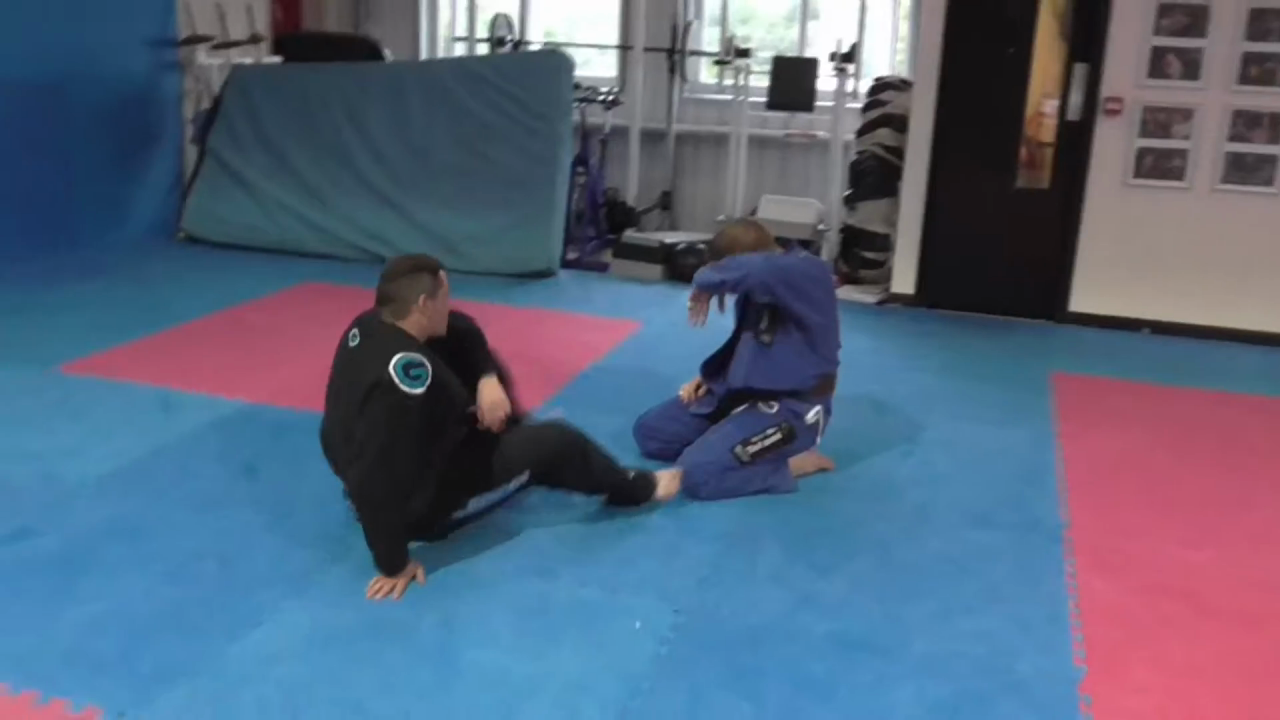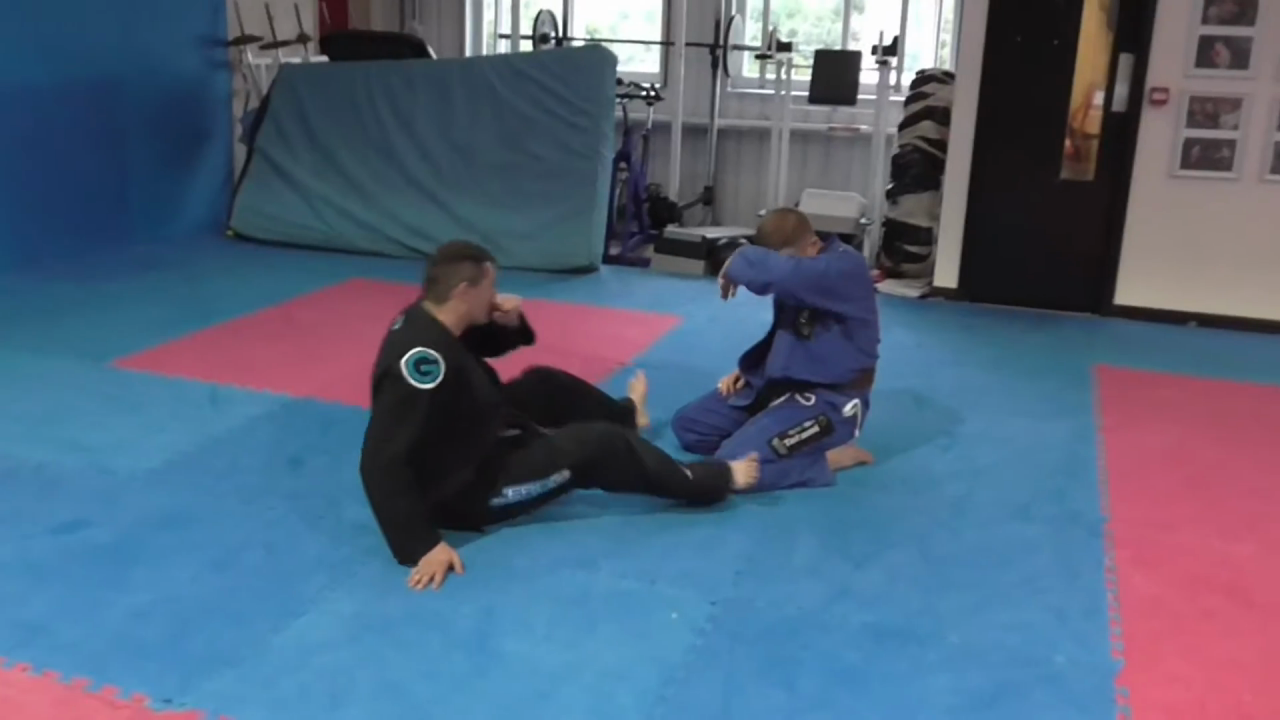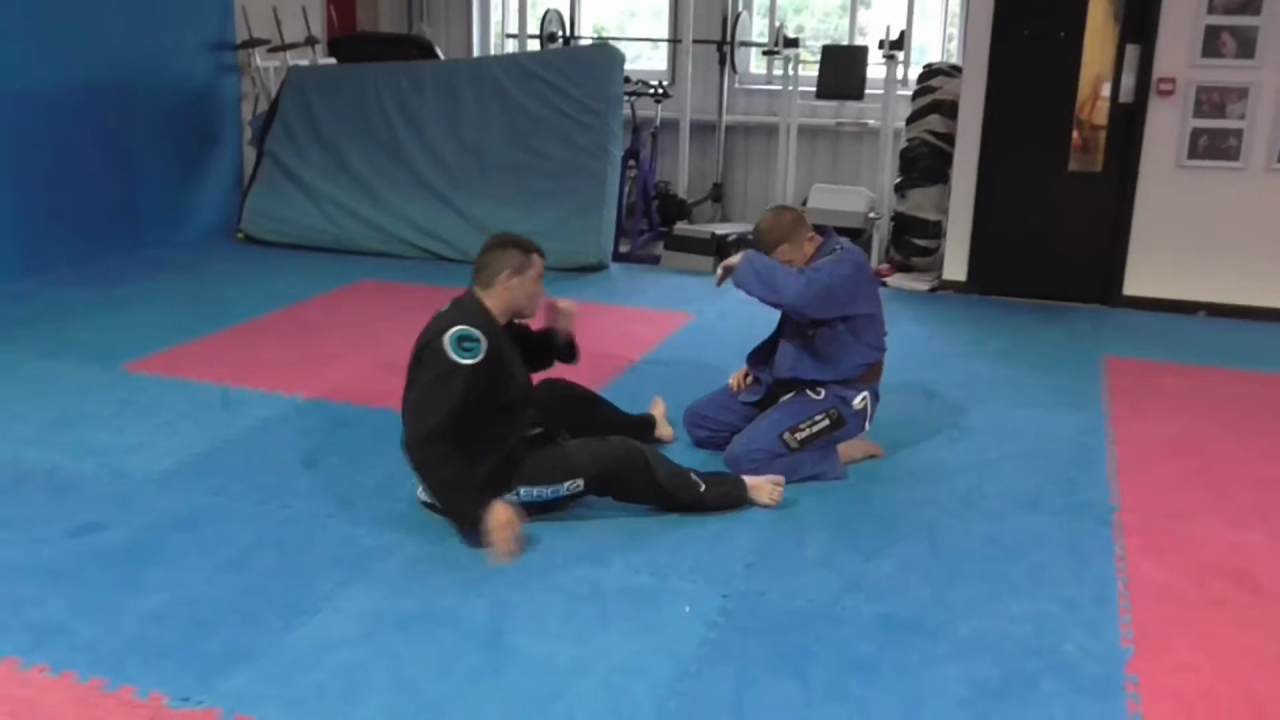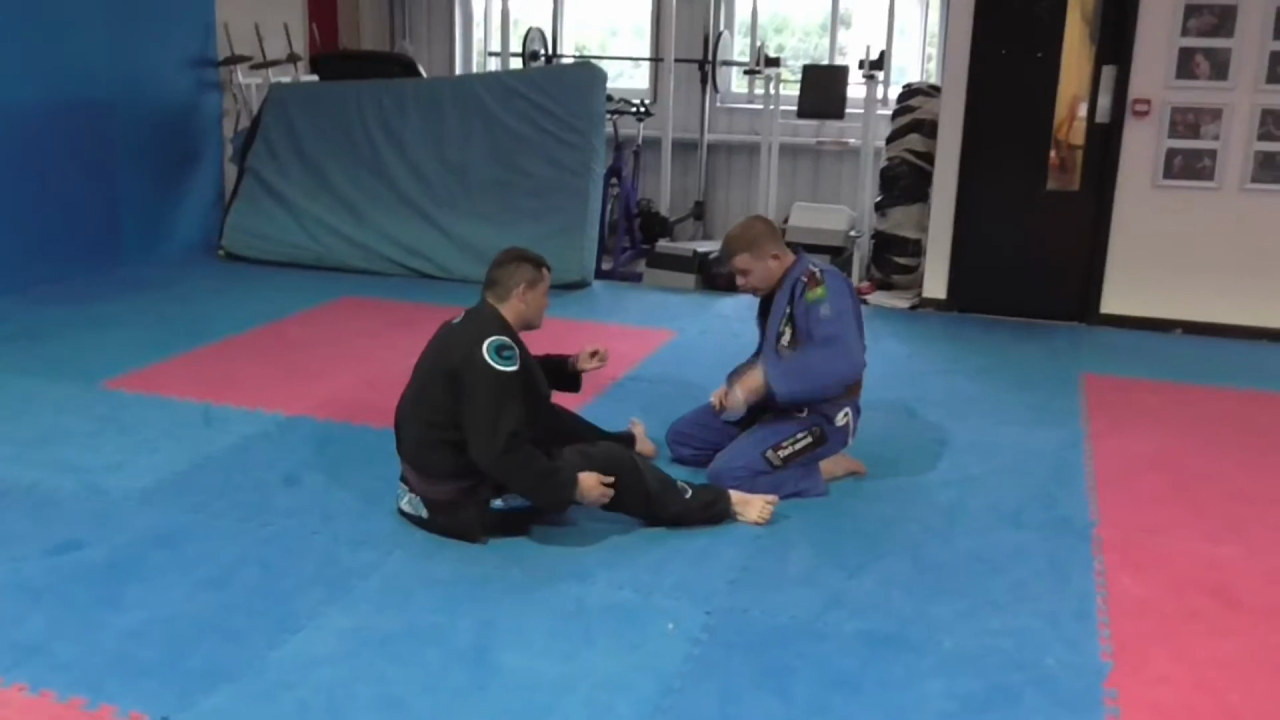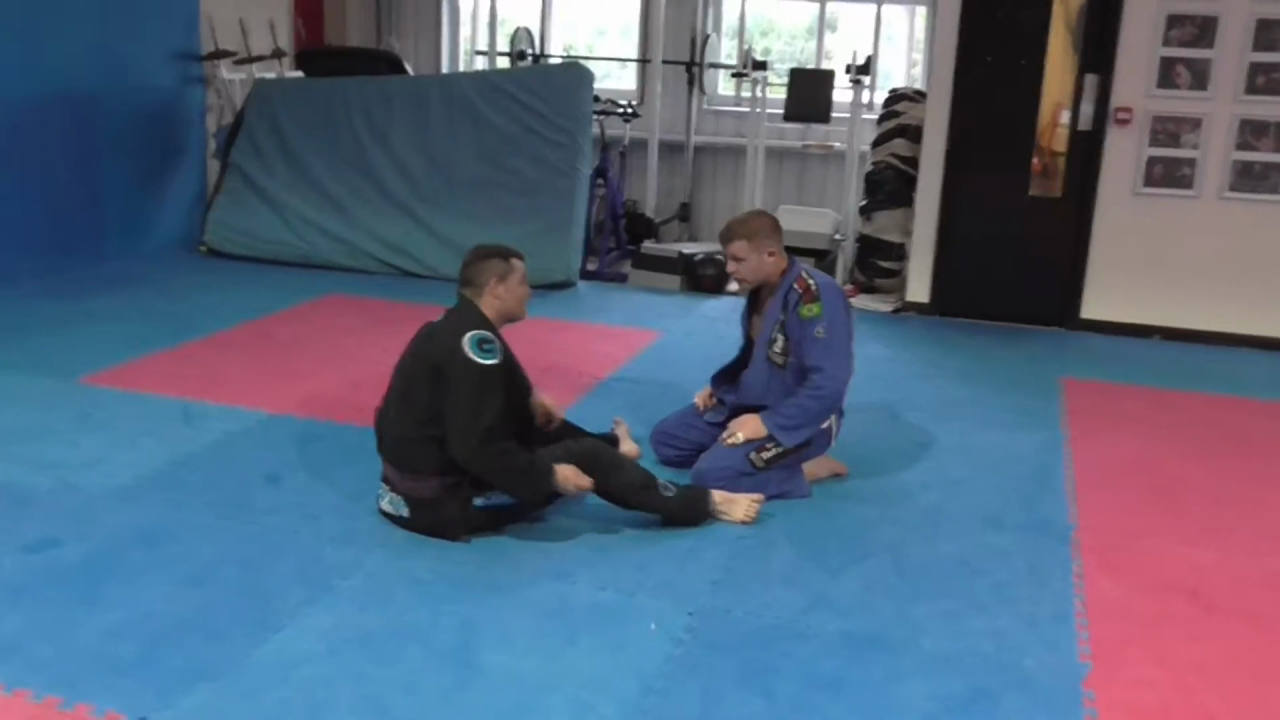
dt=0.3s
person 1, frame 1
left shoulder: (370, 326)
right shoulder: (407, 370)
left elbow: (462, 331)
right elbow: (375, 479)
left wrist: (488, 378)
right wrist: (393, 562)
right hip: (420, 503)
left knee: (482, 369)
right knee: (553, 444)
left ankle: (513, 432)
right ankle: (636, 488)
person 1, frame 2
left shoulder: (425, 315)
right shoulder: (424, 361)
left elbow: (489, 338)
right elbow: (383, 466)
left wrist: (509, 321)
right wrist: (421, 547)
left hip: (463, 439)
right hip: (462, 489)
left knee: (544, 383)
right knee: (597, 444)
left ankle: (627, 414)
right ankle: (715, 481)
person 1, frame 3
left shoulder: (475, 313)
right shoulder: (467, 340)
left elbow: (519, 359)
right elbow: (424, 440)
left wrist: (557, 335)
right wrist: (481, 508)
left hip: (485, 449)
right hip: (477, 481)
left knee: (558, 394)
right knee: (616, 460)
left ankle: (645, 427)
right ankle: (734, 491)
person 1, frame 4
left shoulder: (473, 324)
right shoulder: (495, 346)
right elbow: (498, 453)
left wrist: (570, 367)
right wrist: (570, 485)
left hip: (438, 472)
right hip: (460, 498)
left knee: (542, 419)
right knee: (606, 465)
left ankle: (627, 443)
right ankle: (721, 504)
person 1, frame 5
left shoulder: (451, 325)
right shoulder: (476, 343)
right elbow: (478, 448)
left wrist: (528, 403)
right wrist: (550, 475)
left hip: (416, 473)
right hip: (445, 498)
left knee: (528, 422)
right knee: (586, 459)
left ankle: (609, 447)
right ankle: (701, 504)
person 2, frame 1
left shoulder: (810, 274)
right shoulder: (758, 284)
left elbow: (758, 269)
left wrist: (706, 281)
right wrist: (710, 375)
left hip: (790, 408)
right hip: (741, 392)
left knee: (696, 473)
right knee: (650, 431)
left ankle: (794, 463)
right ankle: (756, 449)
person 2, frame 2
left shoulder: (846, 269)
right shoulder: (798, 276)
left elbow: (786, 272)
left wrist: (738, 262)
right wrist: (748, 368)
left hip: (829, 401)
right knee: (688, 425)
left ankle: (831, 456)
right ankle: (800, 444)
person 2, frame 3
left shoulder: (845, 263)
right shoulder: (798, 265)
left elbow: (798, 293)
left wrist: (747, 262)
right wrist: (756, 364)
left hip: (837, 394)
right hip: (791, 381)
left knee: (744, 457)
right knee: (699, 420)
left ankle: (844, 450)
right ankle: (803, 437)
person 2, frame 4
left shoulder: (825, 285)
right shoulder: (778, 285)
left elbow: (843, 360)
left wrist: (769, 376)
right wrist: (742, 380)
left hip: (818, 412)
right hip: (772, 400)
left knee: (728, 474)
right knee: (681, 438)
left ankle: (826, 467)
right ankle: (790, 454)
person 2, frame 5
left shoulder: (818, 296)
right shoulder: (761, 289)
left elbow: (829, 383)
left wrist: (770, 423)
right wrist: (719, 385)
left hip: (796, 421)
left knee: (711, 475)
right knee: (665, 438)
left ankle: (807, 468)
right ankle: (768, 456)
